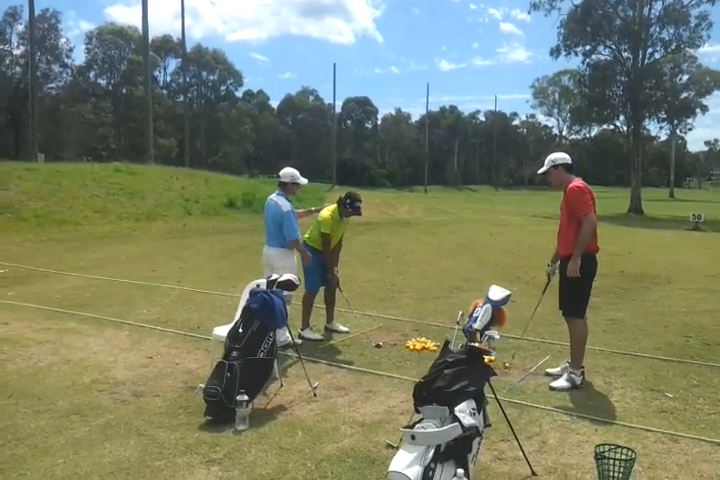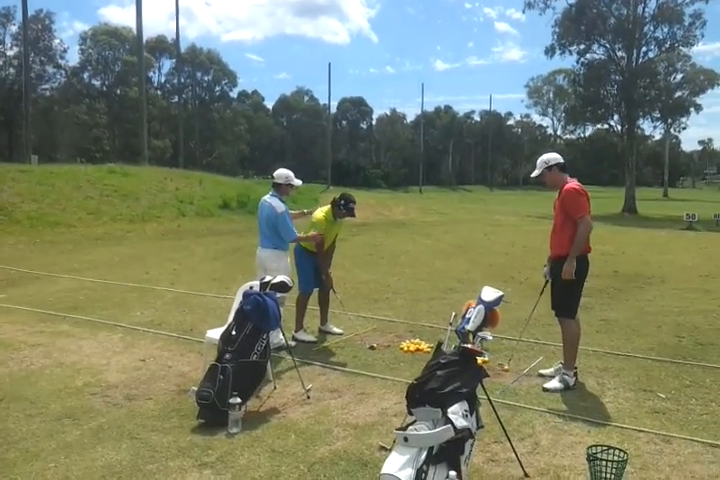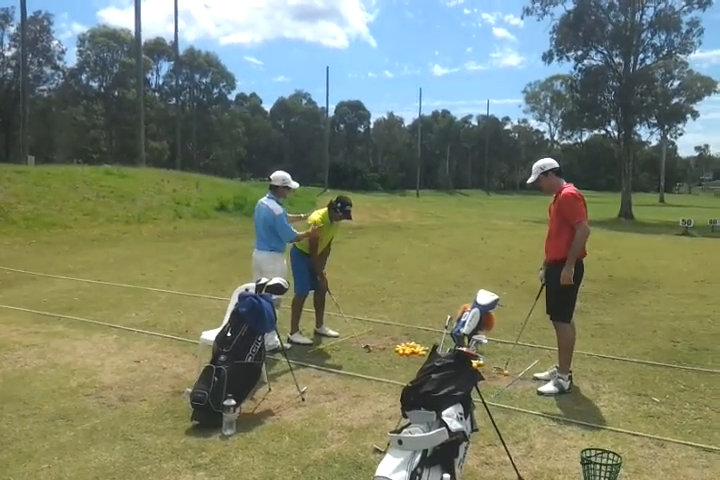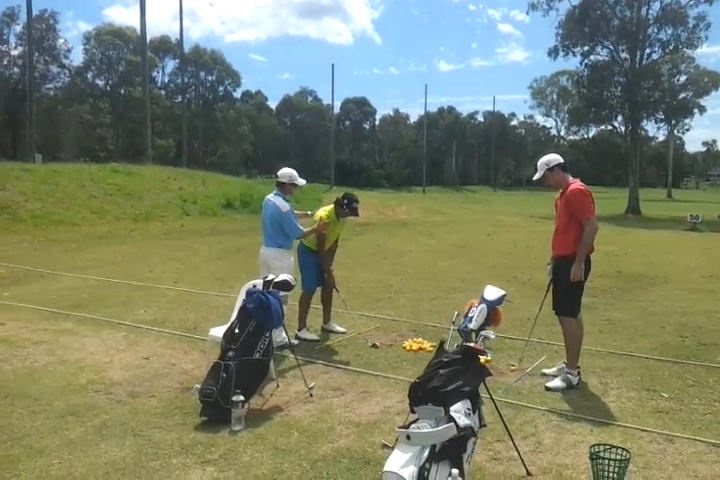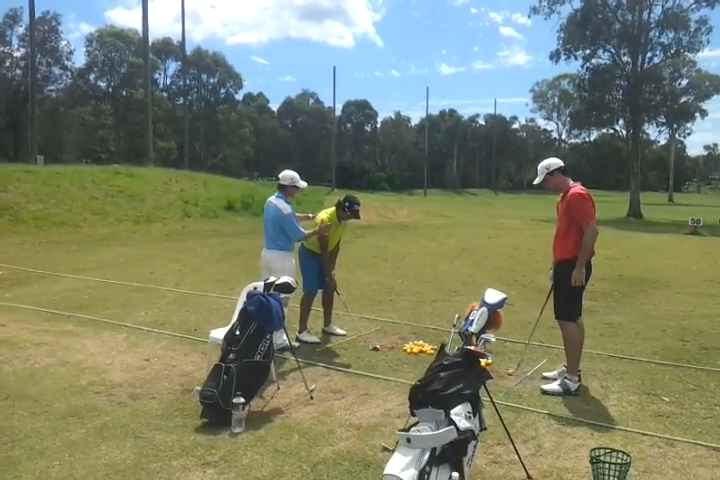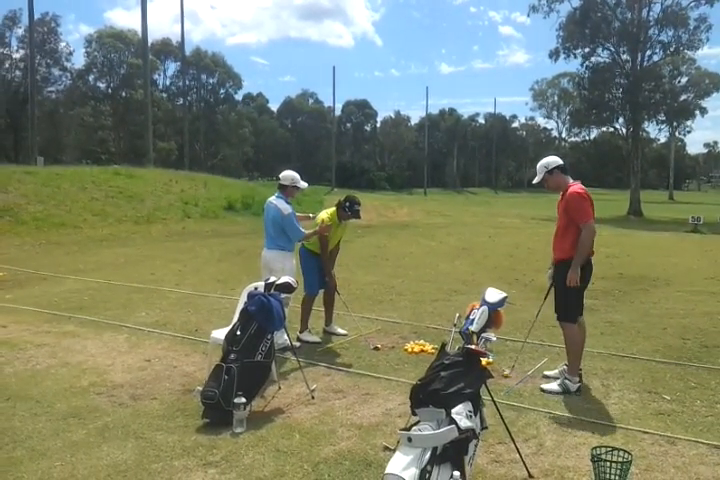
dt=0.2s
person 1, frame 1
left shoulder: (576, 189)
right shoulder: (569, 192)
left elbow: (590, 223)
left wrist: (575, 259)
right wrist: (553, 261)
left hip: (579, 263)
right hip: (570, 261)
left knee: (575, 316)
right knee: (573, 315)
left ankle: (576, 374)
right ankle: (574, 365)
person 1, frame 2
left shoulder: (572, 190)
right shoulder: (563, 193)
left elbow: (586, 225)
left wrist: (571, 261)
right wrist: (550, 262)
left hip: (571, 264)
right hip: (562, 262)
left knee: (567, 316)
right knee: (566, 316)
left ankle: (569, 374)
right ankle: (567, 365)
person 1, frame 3
left shoulder: (569, 195)
right shoulder: (557, 198)
left elbow: (583, 230)
left wrist: (569, 266)
right wrist: (546, 266)
left hip: (566, 268)
right hip: (556, 266)
left knee: (562, 320)
right knee: (562, 320)
left ankle: (563, 378)
right ankle: (561, 369)
person 1, frame 4
left shoulder: (577, 191)
right shoulder: (563, 195)
left elbow: (592, 226)
left wrist: (579, 262)
right wrist: (553, 262)
left hip: (574, 263)
right hip: (564, 261)
left knee: (566, 315)
right knee: (571, 315)
left ankle: (572, 373)
right ankle: (570, 364)
person 1, frame 5
left shoulder: (577, 195)
right shoulder: (564, 198)
left elbow: (592, 231)
left wrist: (579, 267)
right wrist: (555, 266)
left hip: (574, 267)
right hip: (566, 265)
left knee: (567, 320)
right knee: (574, 319)
left ankle: (571, 379)
right ankle: (571, 369)
person 1, frame 6
left shoulder: (576, 194)
right shoulder: (566, 196)
left elbow: (589, 231)
left wrist: (575, 267)
right wrist: (554, 265)
left hip: (574, 267)
right hip: (566, 265)
left knee: (568, 321)
right knee: (575, 319)
left ankle: (572, 379)
right ankle: (572, 368)
person 2, frame 1
left shoulder: (271, 200)
right shoulder: (285, 206)
right elbow: (292, 239)
left wrist: (313, 210)
right wrist: (304, 254)
left hip: (269, 251)
right hip: (282, 255)
right knee: (283, 297)
right ankle: (281, 338)
person 2, frame 2
left shoulder: (265, 201)
right shoulder: (279, 207)
right elbow: (291, 237)
left wrist: (306, 212)
right wrist: (310, 237)
left hip: (262, 252)
right hip: (276, 256)
right ankle: (275, 340)
person 2, frame 3
left shoulder: (261, 203)
right shoulder: (276, 209)
right elbow: (291, 237)
left wrist: (303, 217)
right wrist: (310, 234)
left hip: (259, 254)
right hip: (273, 258)
right ankle: (270, 342)
person 2, frame 4
left shoulder: (269, 200)
right shoulder: (283, 206)
right elbow: (298, 234)
left wrist: (309, 214)
right wrist: (316, 229)
left hip: (266, 251)
right hip: (280, 255)
right knee: (279, 297)
right ankle: (278, 338)
person 2, frame 5
left shoulder: (270, 202)
right shoulder: (284, 208)
right elbow: (299, 236)
left wrist: (311, 217)
right wrist: (317, 231)
left hip: (267, 253)
right hip: (281, 257)
right knee: (281, 299)
right ankle: (278, 340)
person 2, frame 6
left shoulder: (270, 202)
right shoulder: (285, 209)
right elbow: (299, 236)
left wrist: (311, 217)
right wrist: (318, 231)
left hip: (268, 253)
right hip: (282, 257)
right ankle: (279, 340)
person 3, frame 1
left shoulder: (345, 217)
right shoulder: (327, 217)
left elbow: (338, 242)
right elbow: (326, 247)
left wrist: (335, 266)
right wrist: (331, 272)
left hip: (325, 252)
right hip: (311, 251)
left knee: (331, 285)
right knee: (312, 289)
left ankle: (330, 322)
right ankle: (304, 328)
person 3, frame 2
left shoulder: (339, 218)
right shoulder: (320, 218)
left elbow: (332, 243)
right elbow: (319, 248)
left wrist: (328, 268)
right wrist: (326, 274)
left hip: (318, 253)
right hip: (305, 252)
left knee: (325, 287)
right knee: (306, 290)
left ankle: (324, 324)
right ankle: (298, 330)
person 3, frame 3
left shoulder: (335, 220)
right shoulder: (317, 220)
left elbow: (327, 245)
right elbow: (313, 250)
left wrist: (322, 269)
right wrist: (320, 274)
left hip: (314, 255)
right hip: (301, 254)
left knee: (321, 289)
right knee: (302, 292)
left ankle: (319, 326)
right ankle: (294, 333)
person 3, frame 4
left shoulder: (341, 217)
right shoulder: (323, 216)
left elbow: (334, 242)
right elbow: (321, 247)
left wrist: (329, 266)
right wrist: (327, 271)
left hip: (321, 252)
right hip: (308, 251)
left knee: (328, 286)
right knee: (309, 289)
left ankle: (327, 322)
right ankle: (301, 329)
person 3, frame 5
left shoulder: (343, 220)
right shoulder: (325, 219)
left elbow: (336, 245)
right elbow: (324, 249)
left wrist: (332, 270)
right wrist: (329, 275)
left hip: (322, 254)
right hip: (309, 253)
left knee: (329, 288)
right knee: (311, 291)
left ankle: (327, 325)
right ankle: (302, 331)
person 3, frame 6
left shoulder: (344, 220)
right shoulder: (325, 219)
left elbow: (336, 245)
right elbow: (323, 249)
left wrist: (331, 269)
right wrist: (329, 274)
left hip: (322, 254)
right hip: (310, 253)
left knee: (331, 288)
right knee: (312, 291)
left ankle: (328, 325)
right ankle: (303, 331)
